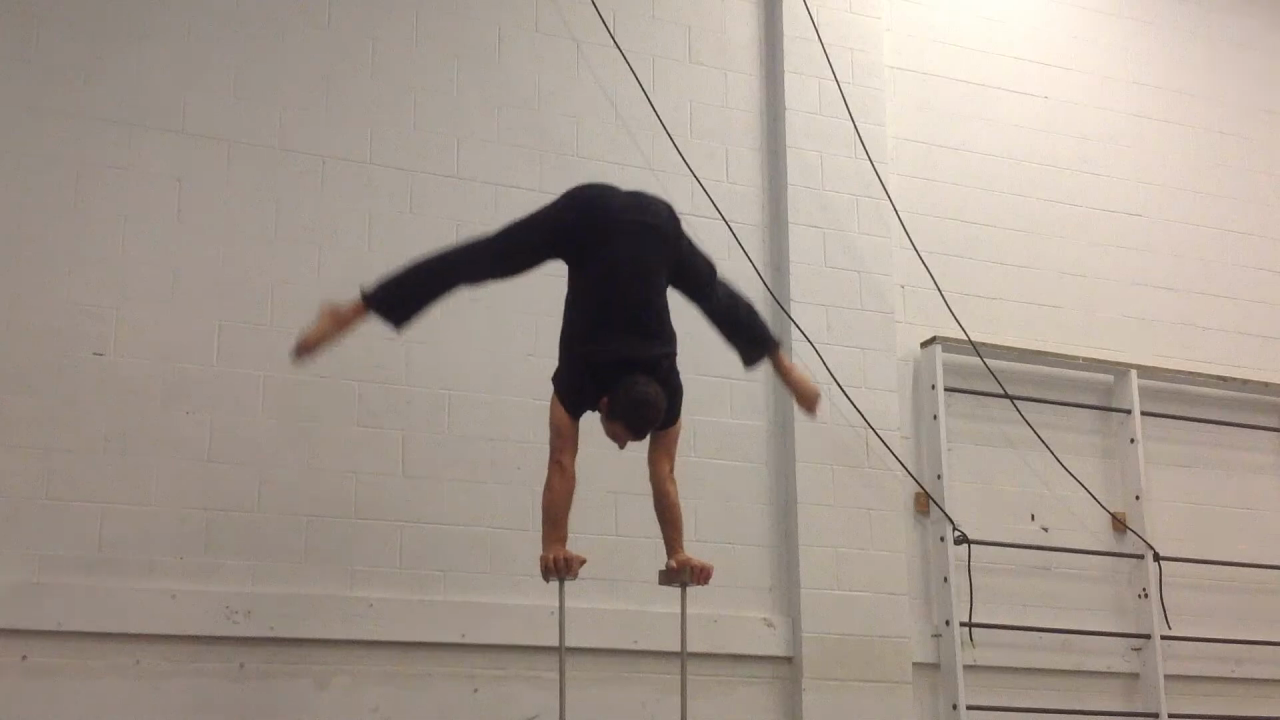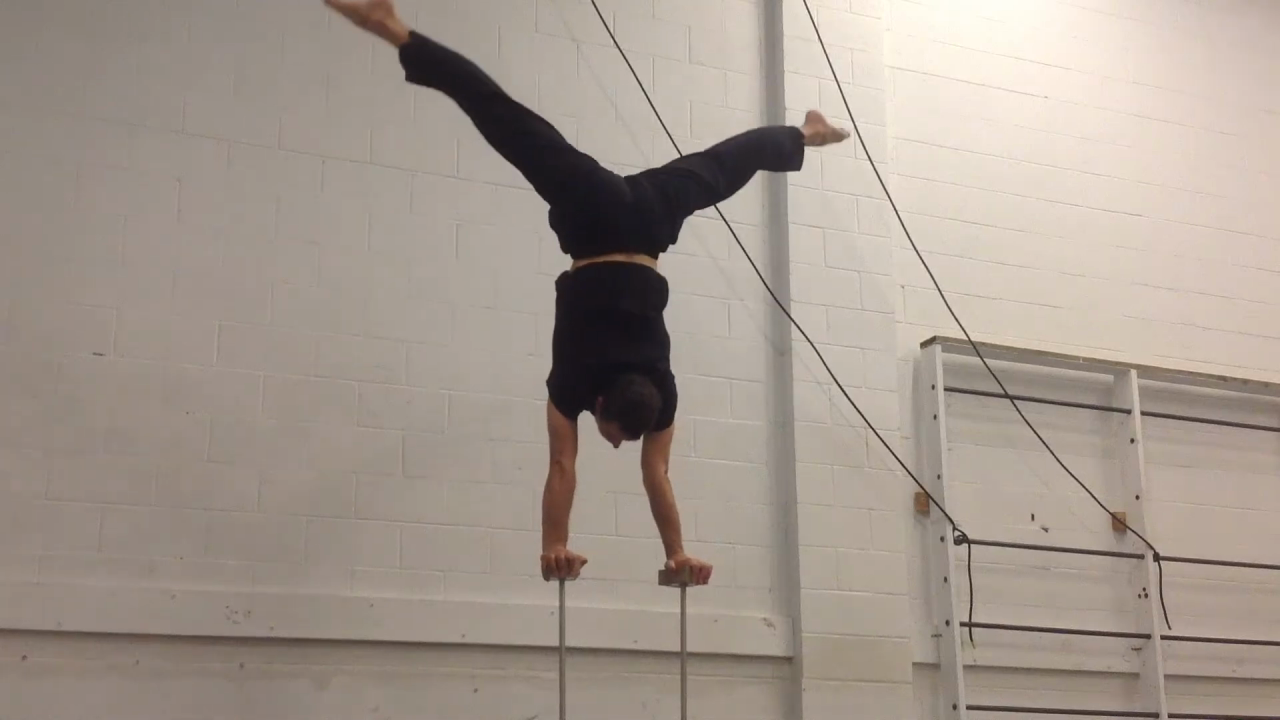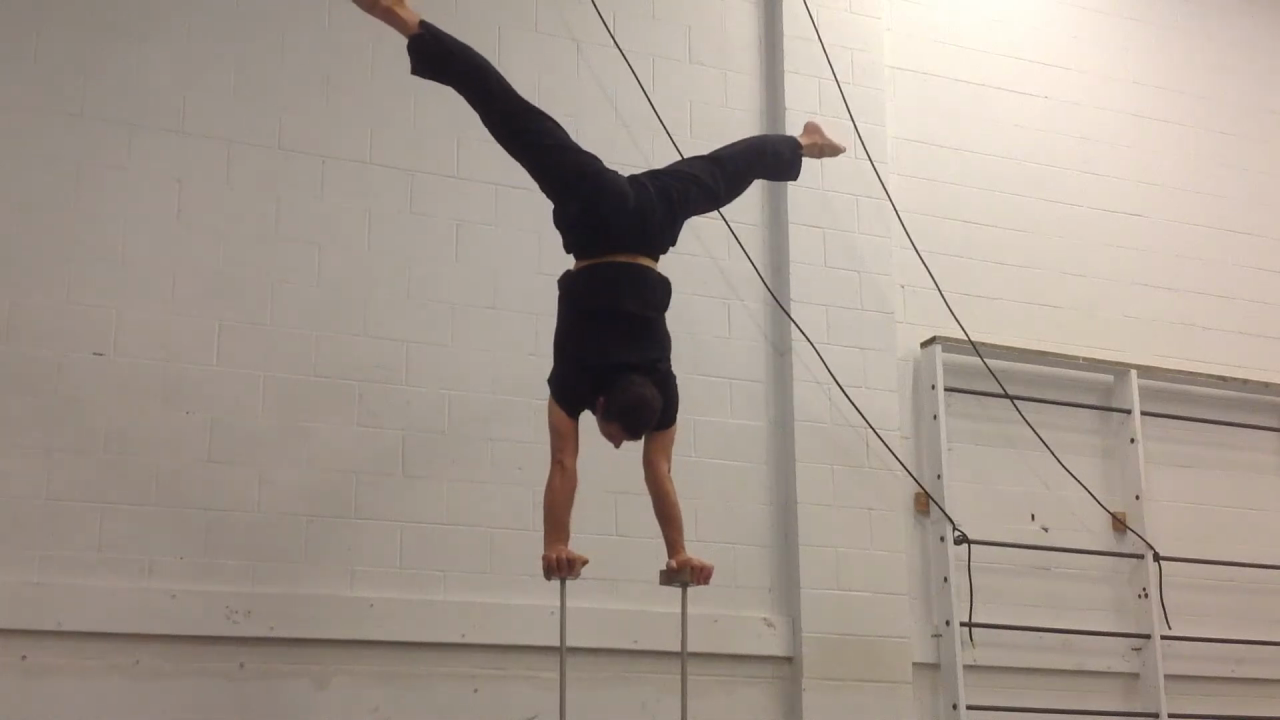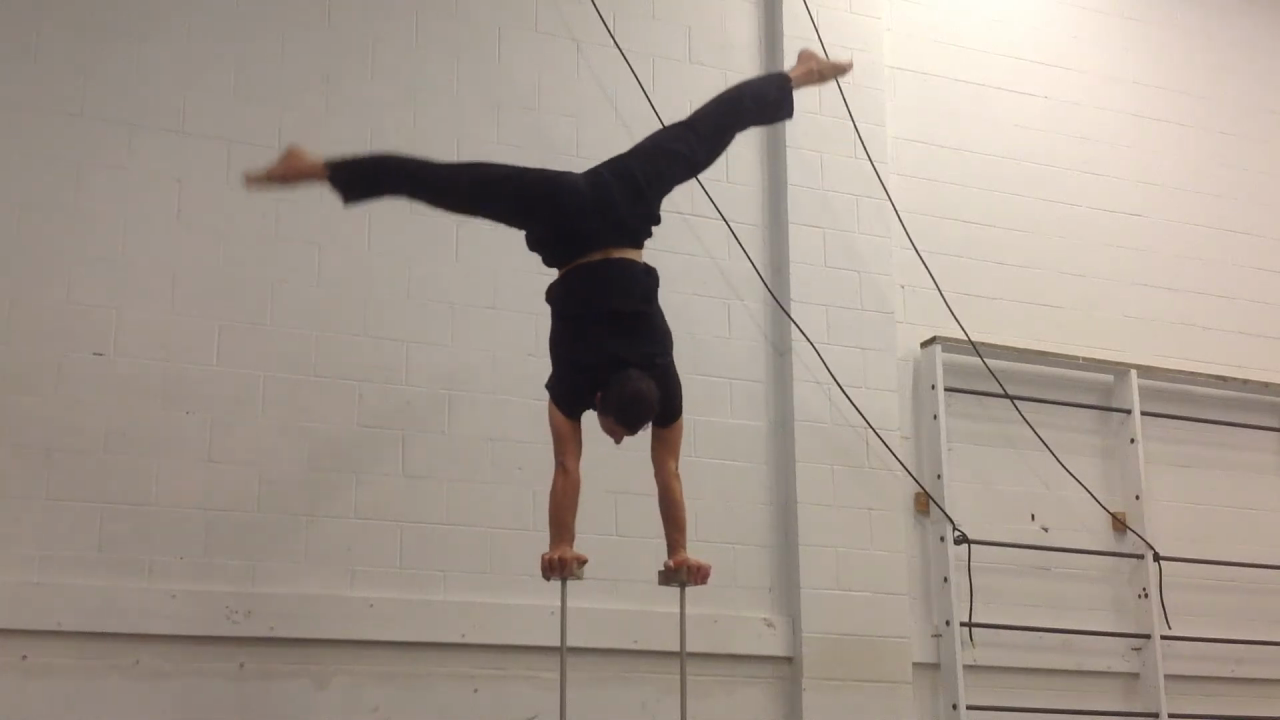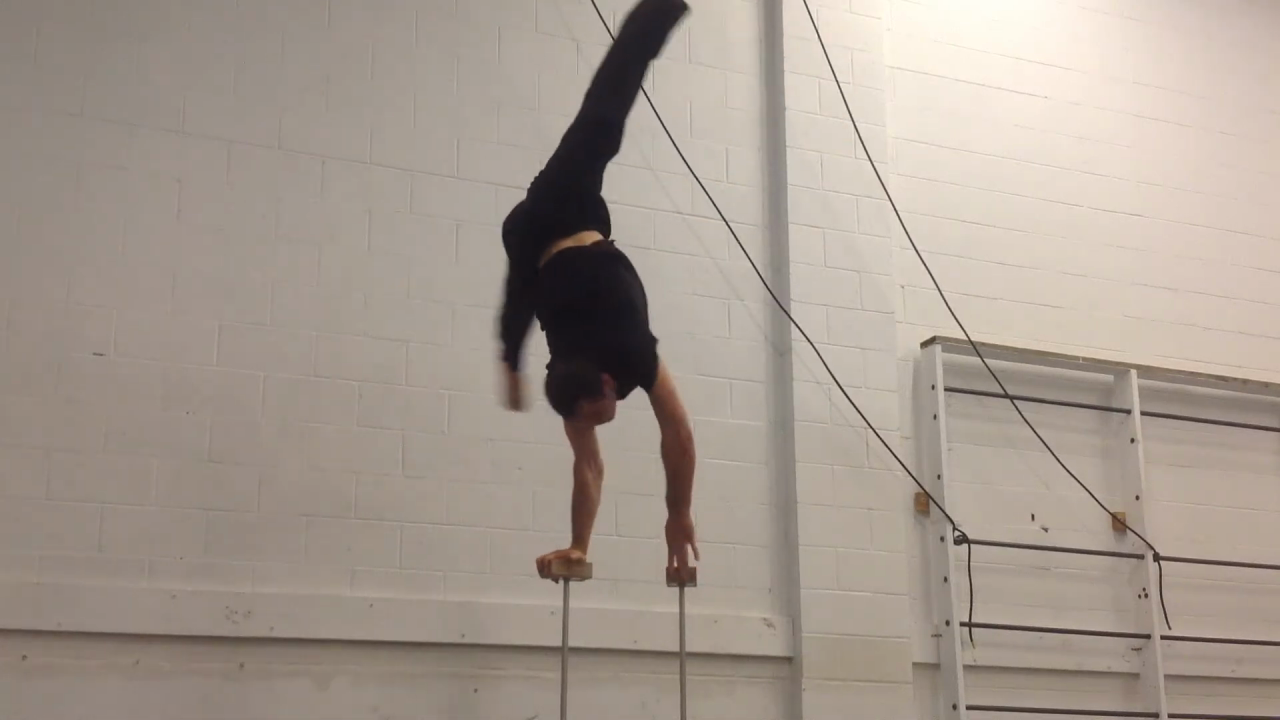
dt=0.7s
person 1, frame 1
left shoulder: (667, 392)
right shoulder: (575, 383)
left elbow: (663, 474)
right elbow: (562, 466)
left wrist: (678, 552)
right wrist: (554, 545)
left hip: (655, 223)
right hip: (589, 217)
left knee: (716, 295)
right knee: (468, 265)
left ankle: (782, 364)
right ankle: (347, 313)
person 1, frame 2
left shoulder: (660, 391)
right shoulder: (571, 384)
left elbow: (656, 475)
right elbow: (562, 467)
left wrist: (678, 553)
right wrist: (554, 545)
left hip: (644, 218)
right hip: (597, 217)
left knee: (721, 168)
right knee: (511, 124)
left ankle: (801, 134)
person 1, frame 3
left shoulder: (661, 389)
right shoulder: (573, 383)
left elbow: (657, 473)
right elbow: (563, 466)
left wrist: (680, 552)
right wrist: (555, 545)
left hip: (647, 218)
right hip: (601, 216)
left knee: (721, 174)
right knee: (522, 125)
left ankle: (802, 145)
person 1, frame 4
left shoulder: (662, 383)
right shoulder: (573, 384)
left elbow: (667, 473)
right elbow: (567, 469)
left wrist: (680, 552)
right wrist: (562, 546)
left hip: (619, 206)
right hip: (573, 217)
left knee: (699, 136)
right knee: (436, 185)
left ankle: (793, 77)
right ankle: (319, 169)
person 1, frame 5
left shoulder: (614, 360)
right shoulder: (594, 371)
left elbow: (677, 435)
right elbow: (587, 467)
left wrist: (679, 513)
right wrist: (577, 547)
left hip: (563, 217)
right hip: (540, 234)
left knee: (601, 115)
right ankle: (510, 364)
